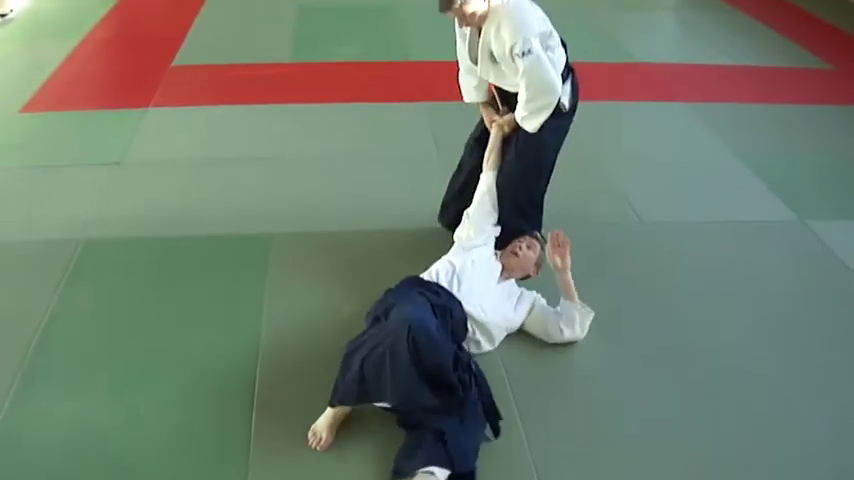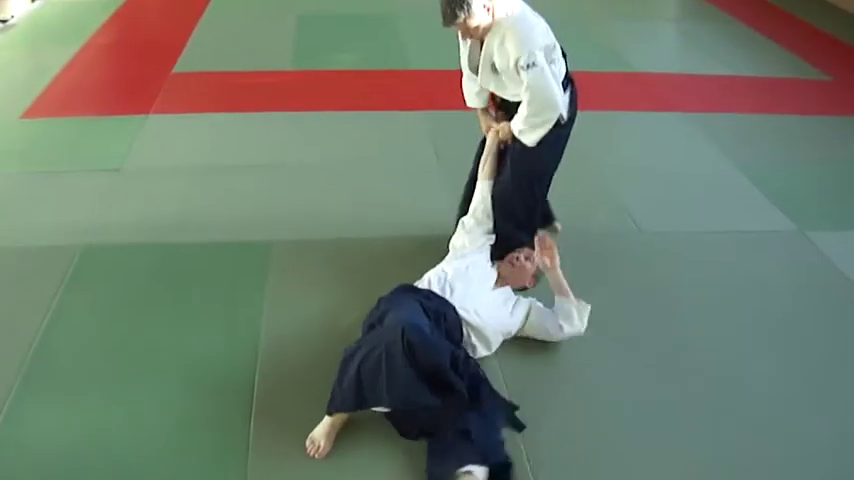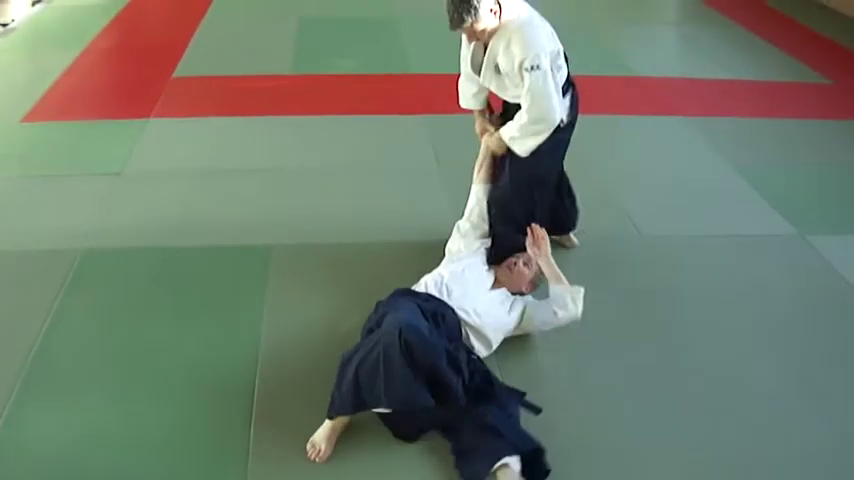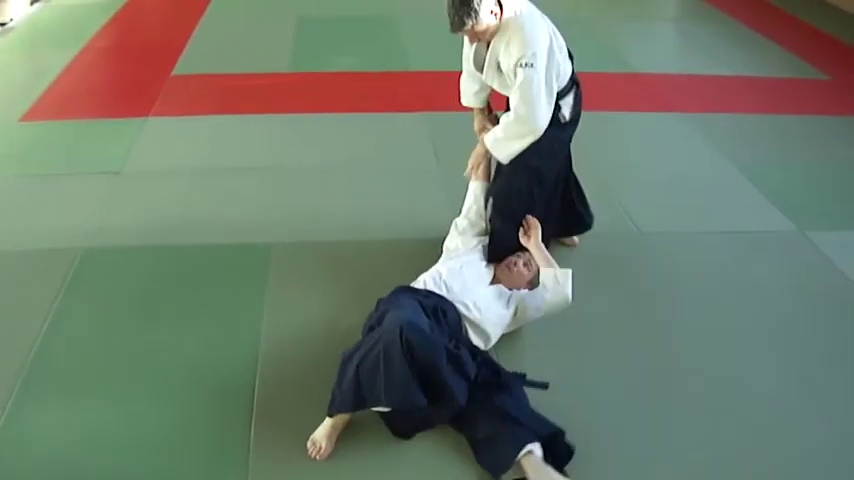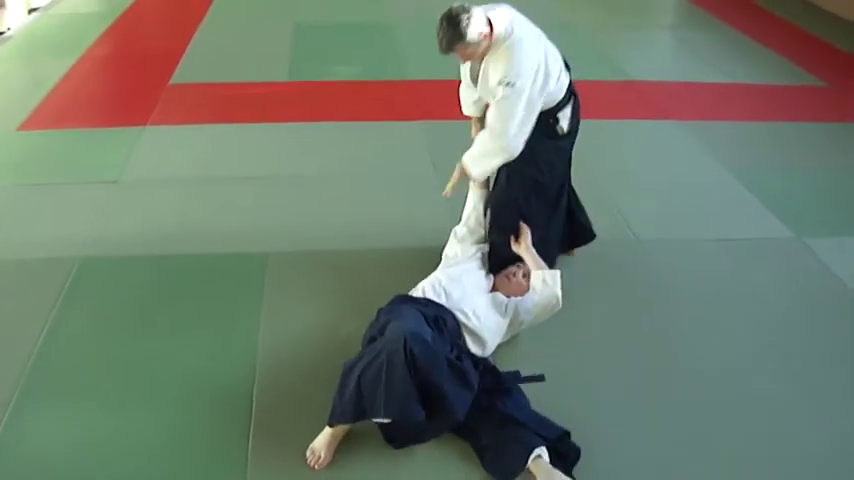
dt=0.1s
person 1, frame 1
left shoulder: (522, 301)
right shoulder: (479, 245)
left elbow: (571, 328)
right elbow: (488, 192)
left wrist: (563, 271)
right wrist: (496, 134)
left hip: (446, 340)
right hip: (420, 300)
left knee: (460, 404)
right knee: (413, 328)
right ankle: (338, 409)
person 1, frame 2
left shoulder: (519, 309)
right shoulder: (474, 254)
left elbow: (571, 323)
right elbow: (482, 207)
left wrist: (553, 268)
right wrist: (493, 142)
left hip: (446, 348)
right hip: (417, 307)
left knee: (474, 407)
right knee: (407, 331)
right ankle: (336, 416)
person 1, frame 3
left shoulder: (517, 309)
right shoulder: (471, 259)
left elbow: (568, 308)
right elbow: (476, 213)
left wrist: (544, 257)
right wrist: (487, 151)
left hip: (448, 351)
right hip: (414, 311)
left knee: (486, 402)
right knee: (405, 332)
right ankle: (337, 420)
person 1, frame 4
left shoulder: (515, 305)
right shoulder: (471, 256)
left elbow: (559, 292)
right elbow: (474, 212)
left wrist: (536, 245)
right wrist: (483, 156)
left hip: (451, 346)
right hip: (416, 306)
left knee: (496, 394)
right knee: (406, 330)
right ankle: (338, 418)
person 1, frame 5
left shoulder: (512, 311)
right shoulder: (469, 262)
left elbow: (551, 294)
right elbow: (472, 223)
left wrist: (527, 250)
left hip: (450, 352)
right hip: (415, 315)
left knee: (496, 402)
right knee: (409, 340)
right ankle: (337, 427)
person 2, frame 1
left shoulder: (517, 22)
left elbow: (543, 89)
left wrist: (516, 118)
right wrist: (485, 107)
left hip: (550, 97)
right hip: (512, 90)
left knee: (519, 175)
right knee: (481, 151)
person 2, frame 2
left shoulder: (522, 35)
left elbow: (546, 103)
left wrist: (514, 129)
right wrist: (483, 112)
left hip: (548, 110)
right hip: (513, 100)
left knee: (517, 185)
left ankle: (510, 255)
person 2, frame 3
left shoulder: (528, 38)
left elbow: (539, 115)
right elbow: (472, 67)
left wrist: (504, 137)
right wrist: (479, 113)
left hip: (549, 109)
right hip: (519, 99)
left knee: (518, 189)
right knee: (542, 171)
left ankle: (512, 260)
right ankle: (557, 227)
person 2, frame 4
left shoulder: (527, 38)
left elbow: (531, 116)
right elbow: (475, 65)
left wrist: (489, 144)
right wrist: (479, 111)
left hip: (553, 107)
right hip: (525, 97)
left knee: (517, 186)
right knee: (550, 168)
left ankle: (510, 258)
right ankle: (565, 227)
person 2, frame 5
left shoulder: (515, 61)
left elbow: (504, 136)
right elbow: (472, 78)
left wrist: (466, 166)
right wrist: (476, 120)
left hip: (550, 119)
right hip: (523, 107)
left knee: (515, 198)
right knee: (549, 181)
left ankle: (510, 268)
right ankle: (567, 237)
